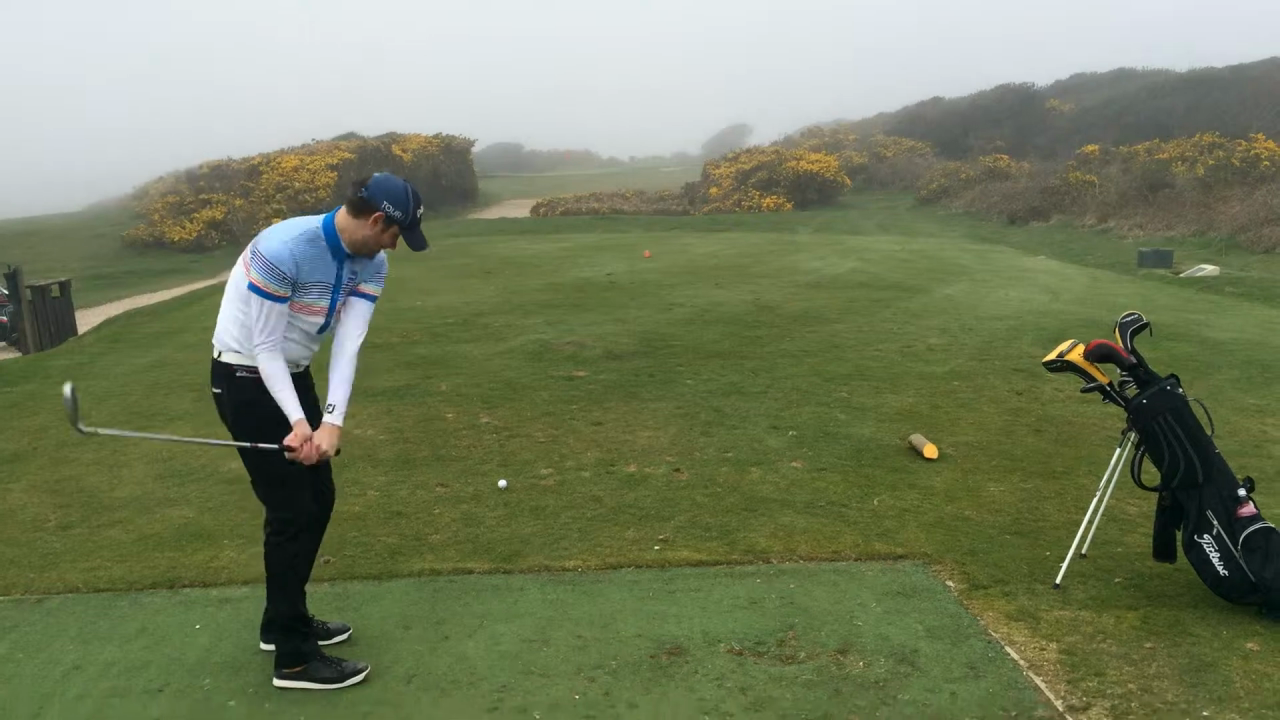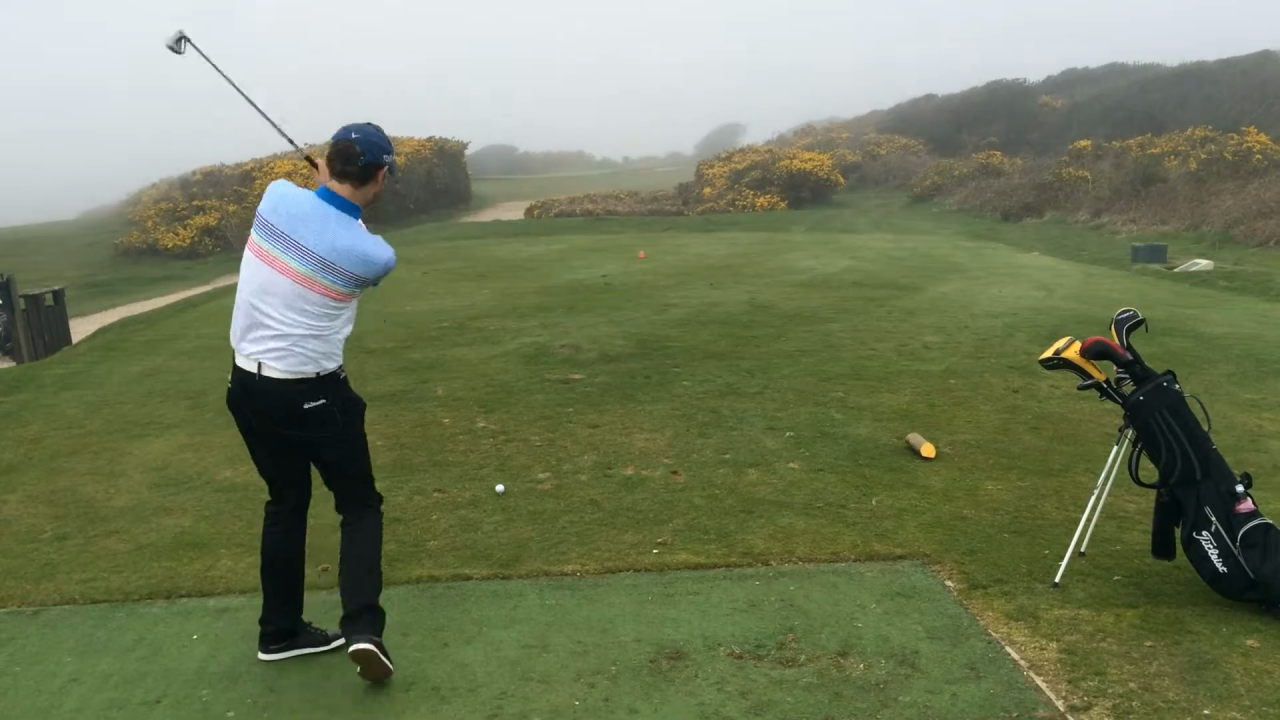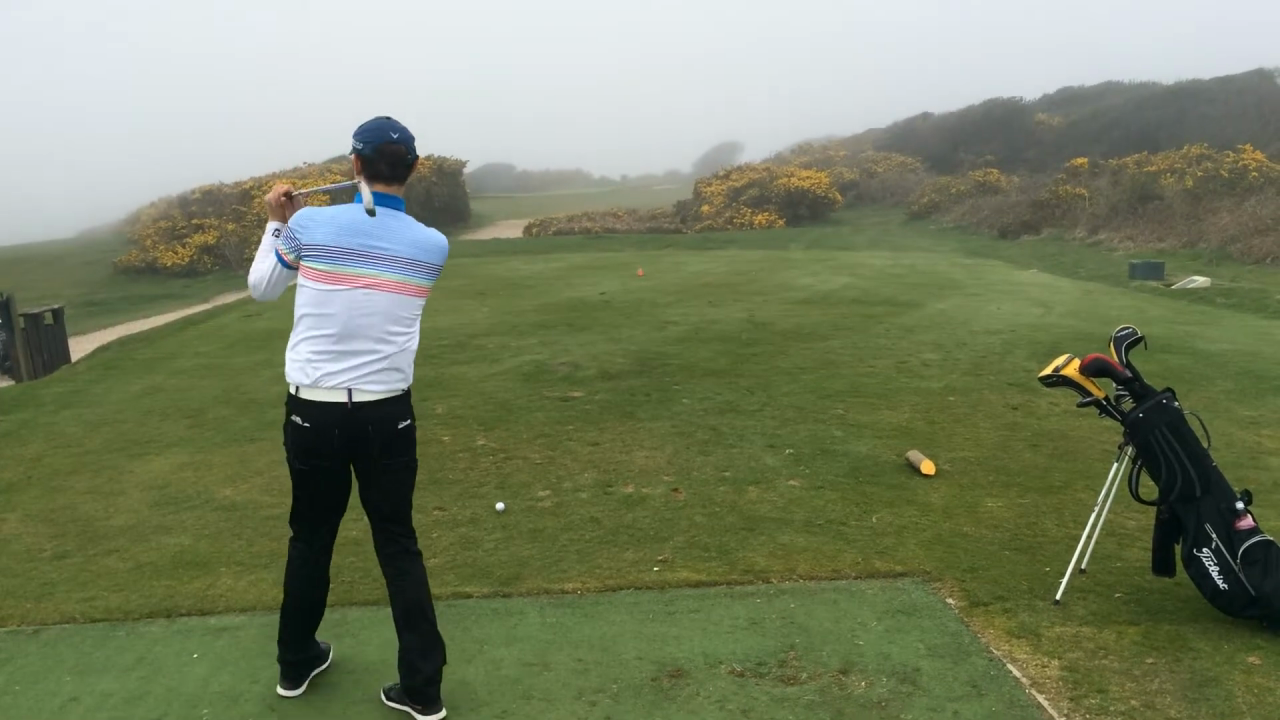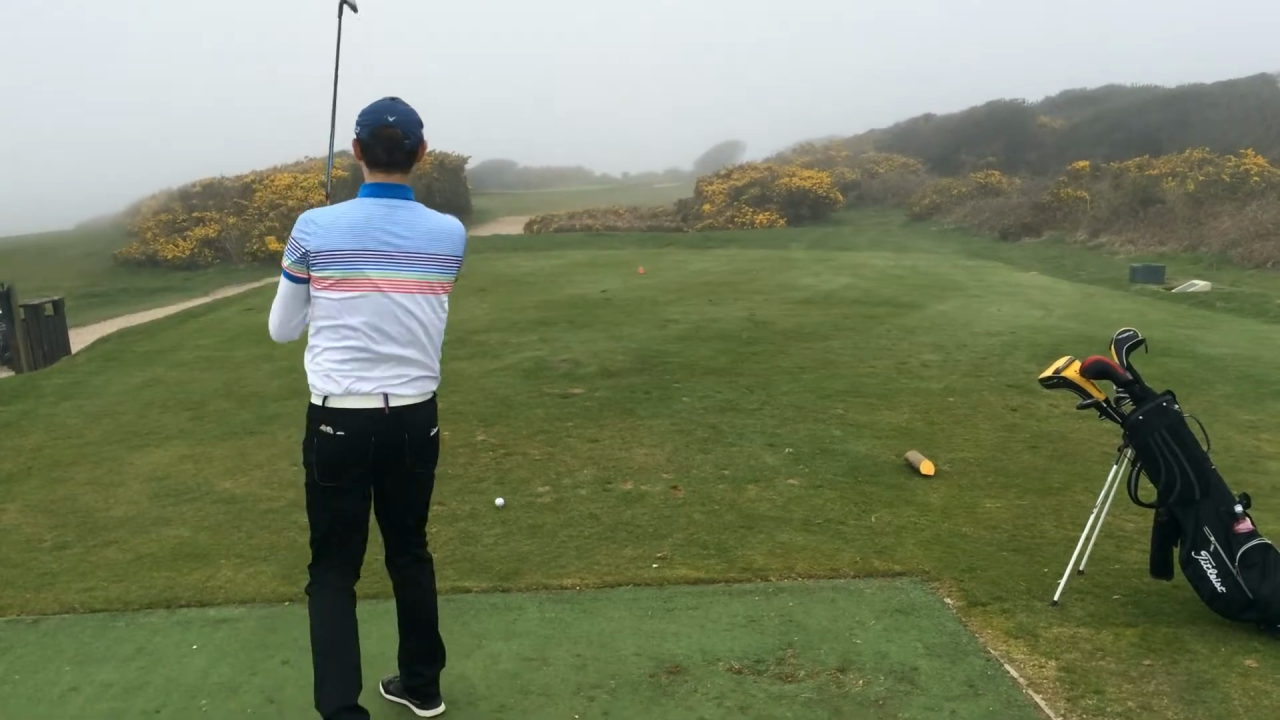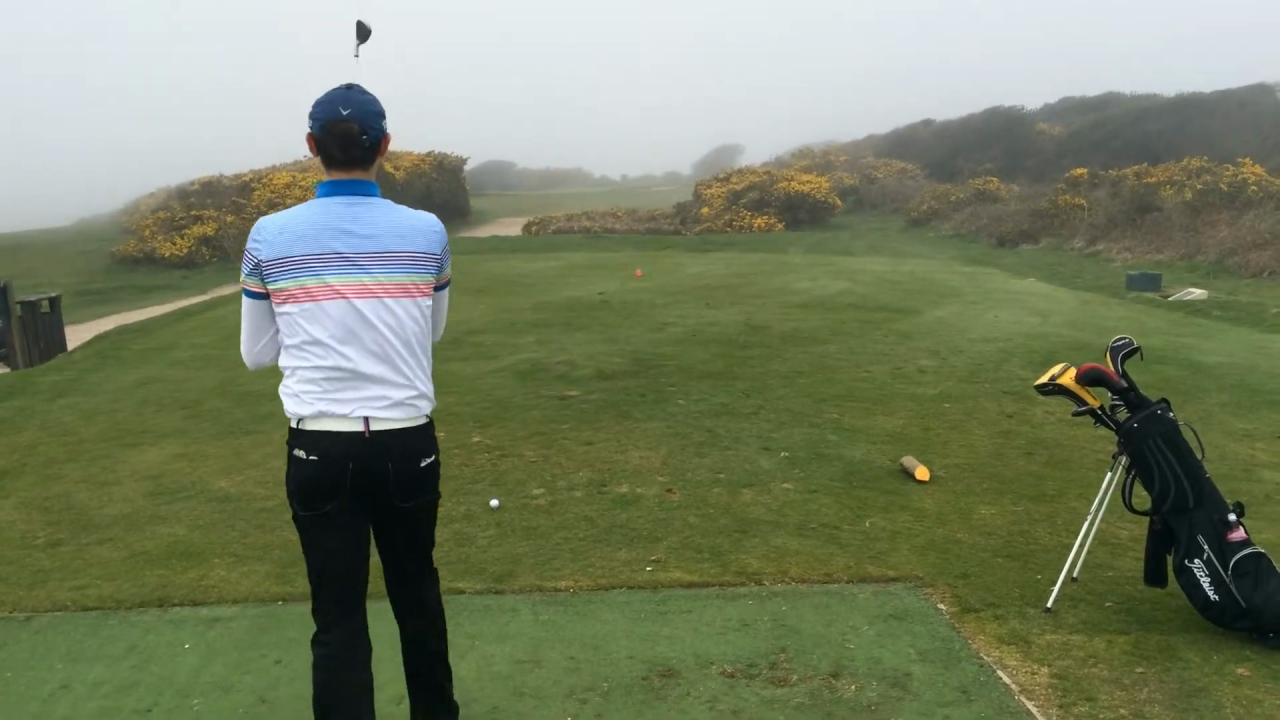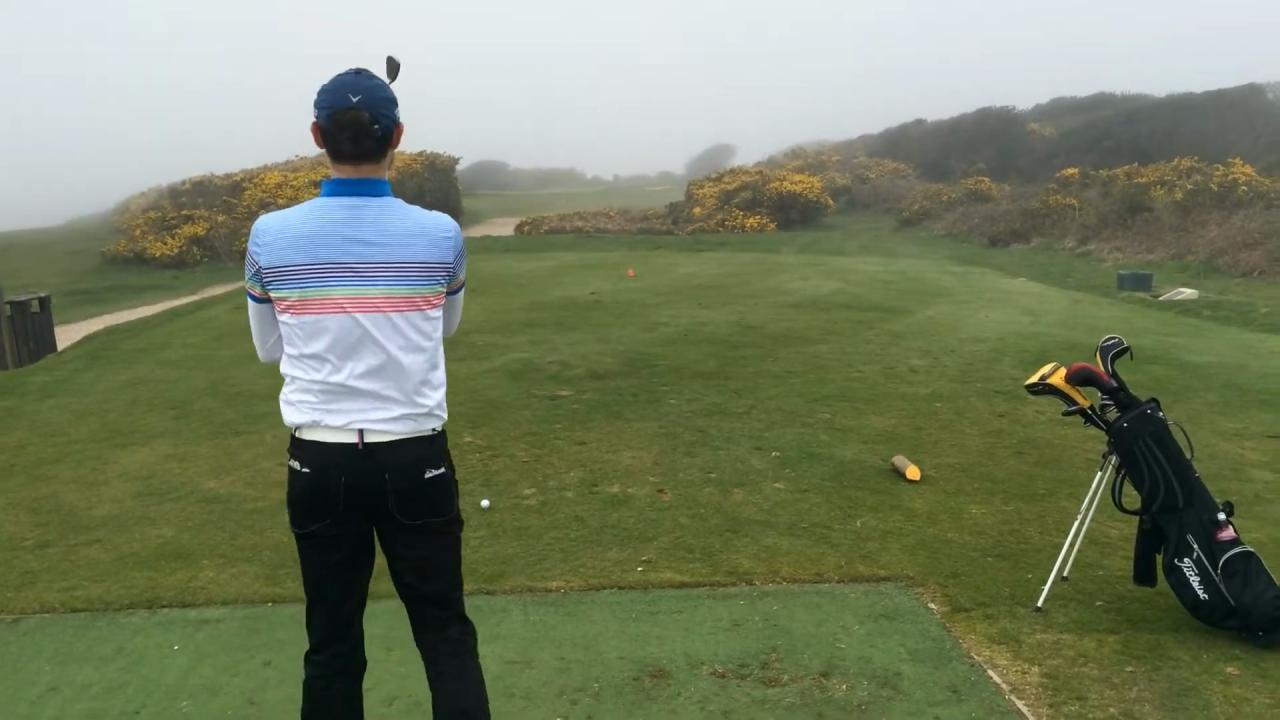
dt=0.4s
person 1, frame 1
left shoulder: (371, 265)
right shoulder: (282, 248)
left elbow: (348, 342)
right elbow: (260, 345)
left wrist: (333, 420)
right wrist: (297, 422)
left hip: (292, 376)
right hip: (248, 381)
left knee: (315, 499)
right knee: (292, 509)
left ankle: (284, 619)
right ankle: (294, 655)
person 1, frame 2
left shoulder: (277, 197)
right shoulder: (373, 256)
left wrist: (326, 178)
left hip: (247, 385)
right hip: (313, 394)
left knee: (286, 500)
right knee: (360, 505)
left ankle: (280, 630)
right ankle: (363, 628)
person 1, frame 3
left shoulder: (307, 226)
right shoulder: (433, 246)
left elbow: (261, 288)
left wrist: (276, 222)
left hip: (313, 413)
right hip: (386, 415)
left knee: (311, 535)
right knee: (398, 544)
left ankle: (295, 663)
person 1, frame 4
left shoulder: (314, 228)
right shoulder: (451, 233)
left elbow: (282, 330)
left hip: (338, 423)
right hip: (413, 421)
left knee: (333, 573)
right knee: (409, 553)
person 1, frame 5
left shoulder: (270, 236)
right shoulder: (427, 232)
left elbow: (257, 353)
left hip: (319, 451)
right hip: (408, 444)
left knee: (338, 619)
right knee: (416, 583)
person 1, frame 6
left shoulder: (269, 236)
right shoulder: (440, 234)
left elbow: (269, 348)
left hip: (320, 464)
right hip: (415, 461)
left knee: (332, 643)
right knee: (445, 631)
